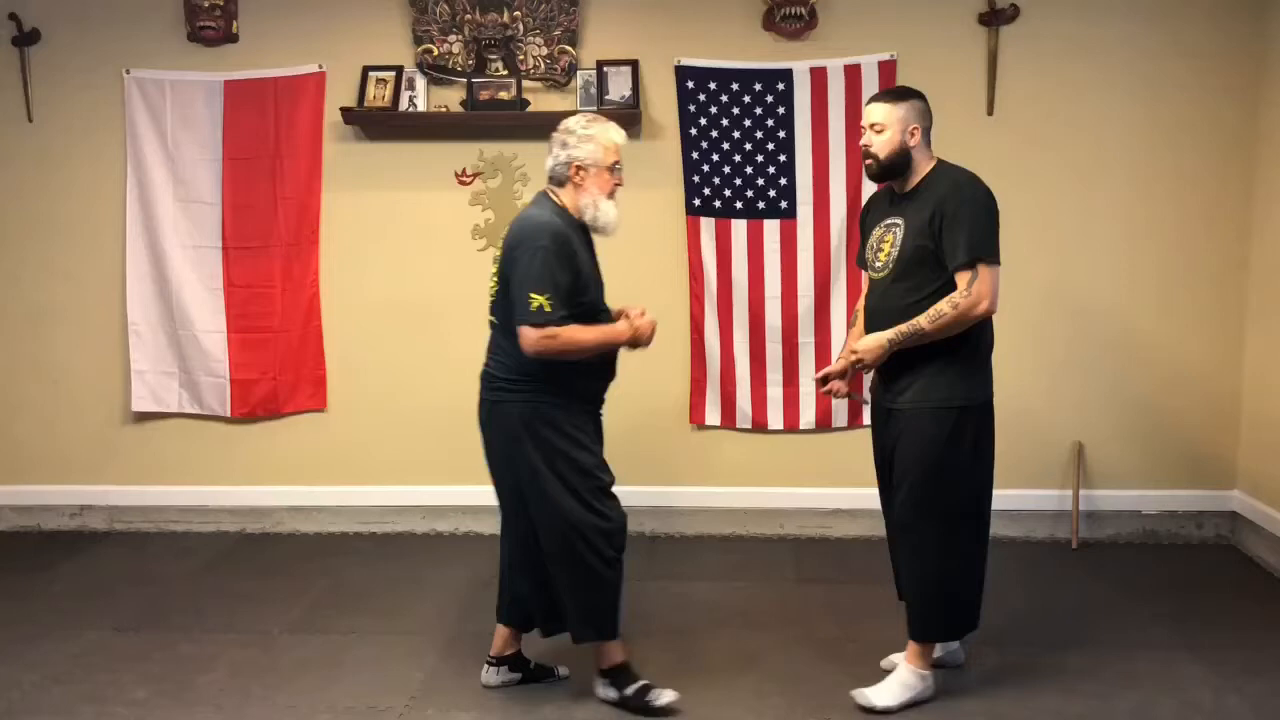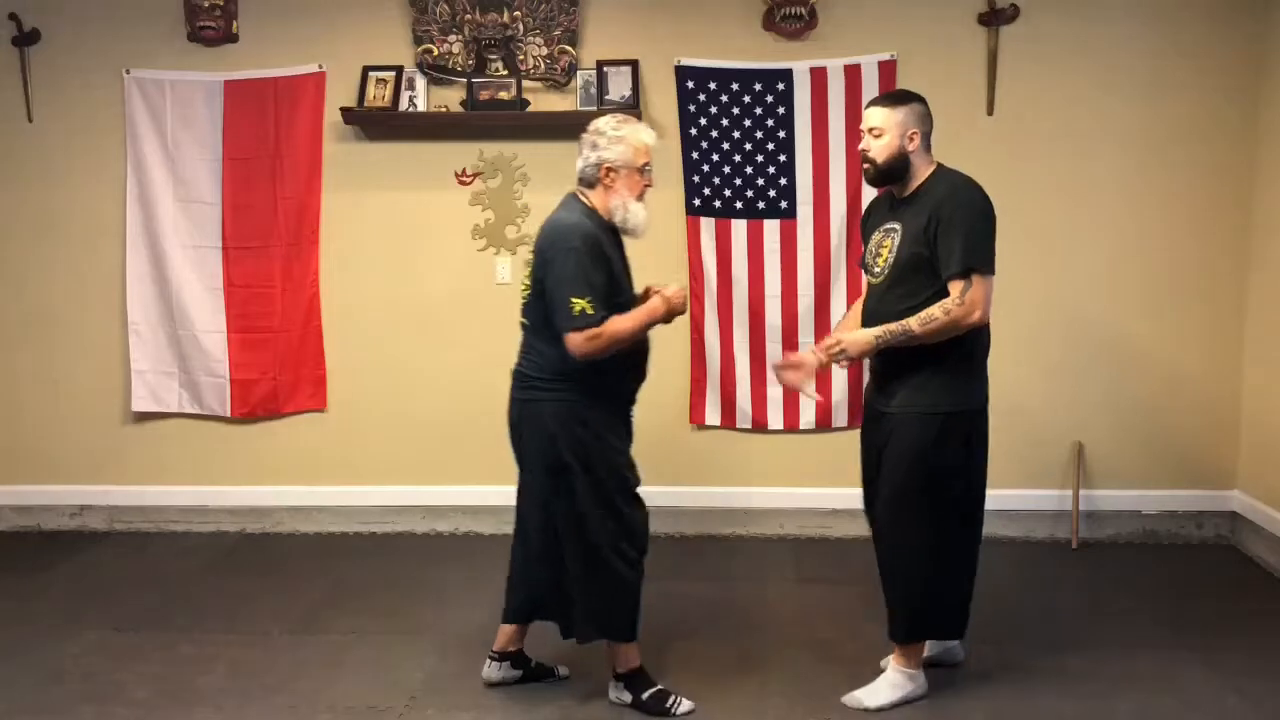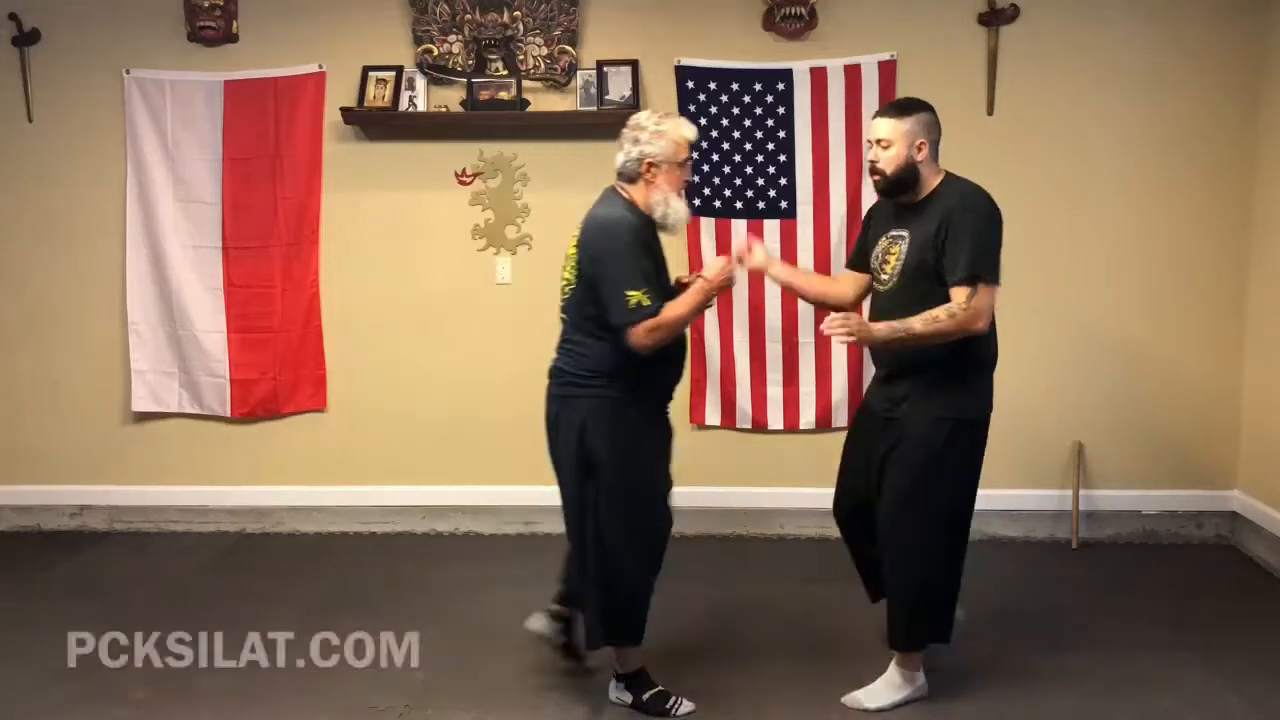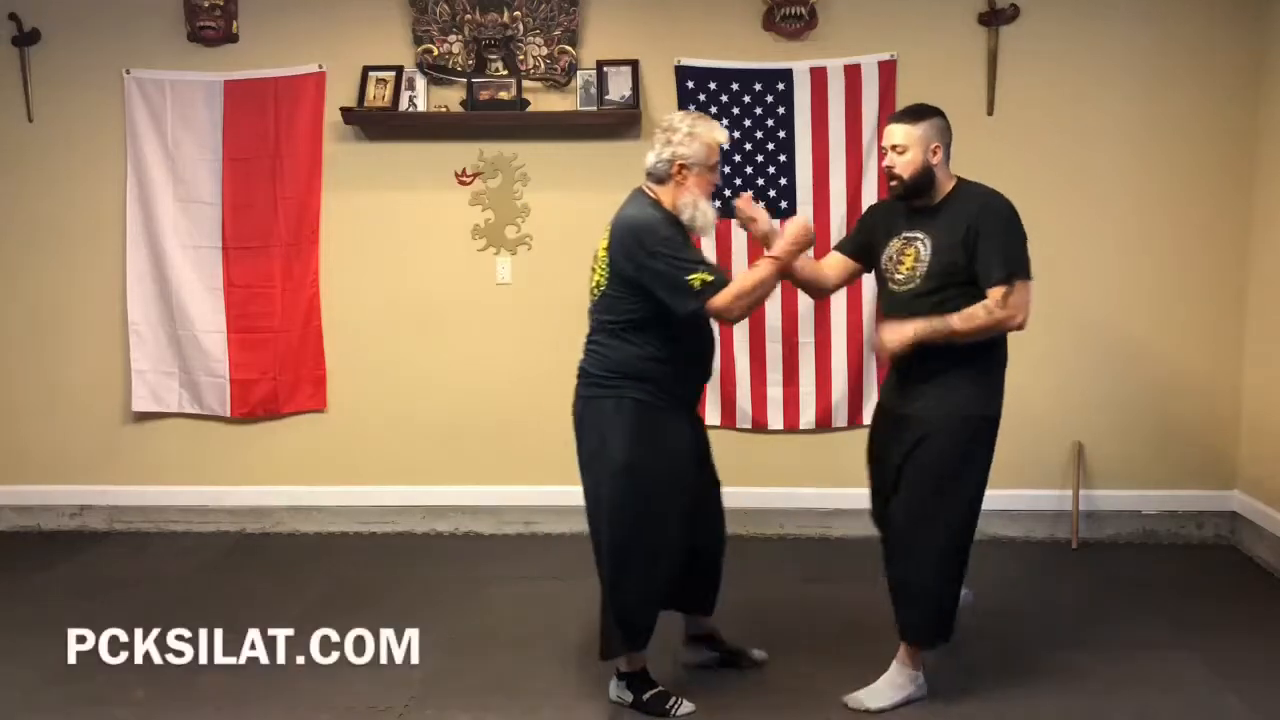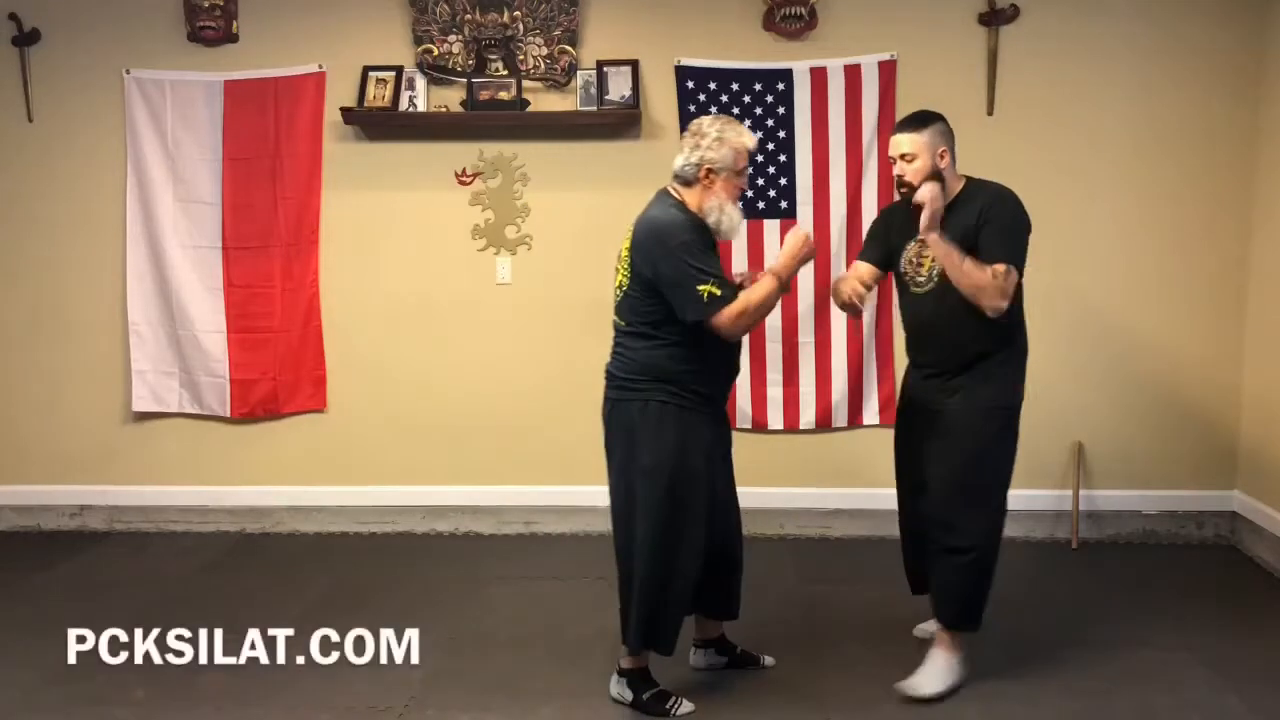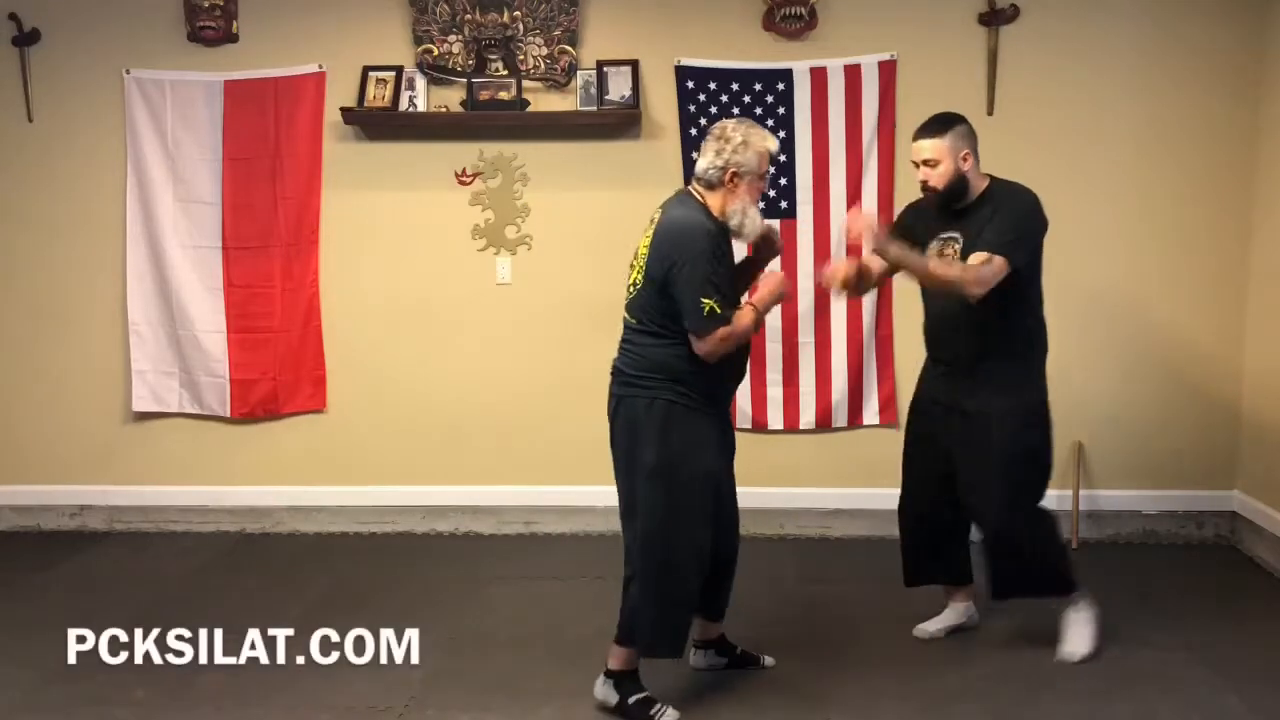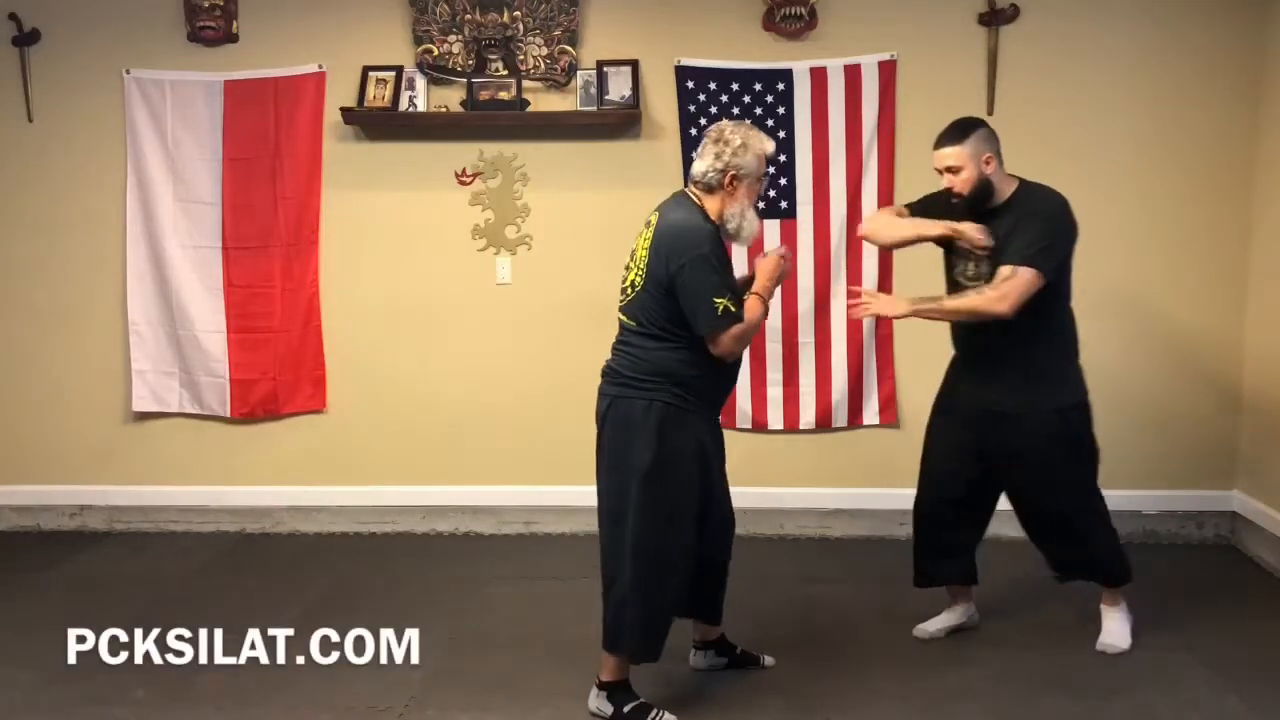
dt=0.2s
person 1, frame 1
left shoulder: (564, 225)
right shoulder: (542, 233)
right elbow: (538, 338)
left wrist: (615, 318)
right wrist: (622, 332)
left hip: (546, 410)
right hip: (534, 412)
left knee: (536, 530)
right knee: (592, 526)
left ankle: (504, 656)
person 1, frame 2
left shoulder: (592, 225)
right shoulder: (574, 234)
right elbow: (586, 341)
left wrist: (643, 303)
right wrist: (656, 310)
left hip: (572, 409)
right hip: (566, 412)
left knee: (550, 530)
right knee: (613, 531)
left ankle: (506, 654)
person 1, frame 3
left shoulder: (626, 219)
right shoulder: (616, 229)
right elbow: (645, 333)
left wrist: (689, 289)
right wrist: (709, 286)
left hip: (621, 404)
right hip: (602, 406)
left knee: (636, 524)
right knee: (625, 532)
left ankle: (563, 613)
person 1, frame 4
left shoulder: (658, 218)
right shoulder: (644, 227)
left elbow: (693, 299)
right elbow: (726, 307)
left wrist: (755, 269)
right wrist: (781, 255)
left hip: (661, 404)
right hip: (627, 409)
left knee: (697, 521)
right knee: (636, 535)
left ankle: (701, 639)
person 1, frame 5
left shoulder: (682, 219)
right shoulder: (668, 229)
right elbow: (728, 321)
left wrist: (744, 282)
right wrist: (786, 265)
left hip: (689, 405)
right hip: (655, 409)
left knee: (715, 525)
right knee: (661, 535)
left ankle: (709, 641)
right ankle: (631, 671)
person 1, frame 6
left shoulder: (692, 216)
right shoulder: (692, 233)
left elbow: (713, 296)
right elbow: (712, 342)
left wrist: (756, 261)
right wrist: (764, 297)
left hip: (689, 405)
right hip: (660, 407)
left knee: (714, 524)
right knee: (664, 537)
left ankle: (708, 641)
person 1, frame 7
left shoulder: (682, 214)
right shoulder: (694, 236)
right elbow: (727, 341)
left wrist: (747, 284)
right wrist: (764, 286)
left hip: (675, 407)
right hip: (651, 409)
left knee: (708, 526)
right knee: (646, 540)
left ankle: (709, 642)
person 2, frame 1
left shoulder: (959, 194)
right shoulder: (876, 204)
left elbow: (977, 299)
left wrist: (888, 342)
right wrist: (847, 359)
left hip: (944, 394)
right hip: (893, 389)
left knee: (931, 521)
right knee: (905, 518)
left ankle: (919, 666)
right ankle: (940, 637)
person 2, frame 2
left shoulder: (958, 200)
right shoulder: (879, 208)
left elbow: (968, 308)
left wrist: (872, 340)
right wrist: (825, 351)
left hip: (938, 398)
right hip: (889, 392)
left knee: (914, 524)
right knee: (890, 519)
left ankle: (908, 666)
right ankle: (939, 634)
person 2, frame 3
left shoulder: (967, 209)
right shoulder: (884, 213)
left elbow: (972, 315)
right elbow: (846, 290)
left wrist: (875, 332)
right wrist: (770, 266)
left hip: (944, 403)
right hip: (886, 394)
left knee: (912, 526)
right knee: (855, 509)
left ankle: (906, 669)
right ankle: (931, 597)
person 2, frame 4
left shoulder: (986, 211)
right shoulder: (883, 215)
left elbow: (1011, 311)
right elbow: (821, 279)
left wrist: (918, 329)
right wrist: (770, 234)
left hip: (960, 401)
right hip: (901, 393)
left knee: (925, 526)
right knee: (896, 517)
left ankle: (905, 670)
right ankle: (944, 593)
person 2, frame 5
left shoulder: (996, 206)
right shoulder: (894, 217)
left elbow: (995, 299)
right elbow: (859, 281)
left wrist: (935, 236)
right wrist: (846, 290)
left hip: (984, 390)
right hip: (923, 385)
left knee: (960, 515)
right knee: (919, 508)
left ankle: (949, 649)
right ankle: (953, 606)
person 2, frame 6
left shoulder: (1015, 207)
right shoulder: (924, 211)
left elbow: (972, 282)
right elbow: (866, 272)
left wrist: (895, 251)
right wrist: (858, 268)
left hip: (1006, 394)
right hip: (942, 385)
left knee: (1006, 510)
right knee: (924, 503)
left ankle: (1075, 602)
right ankle: (960, 600)
person 2, frame 7
left shoulder: (1043, 209)
right shoulder: (950, 207)
left elbow: (1003, 302)
right elbow: (873, 227)
left wrist: (908, 307)
right wrist: (947, 229)
left hip: (1043, 394)
right hip: (969, 386)
left knee: (1065, 504)
right knee: (940, 498)
left ankle: (1114, 601)
right ankle: (961, 602)
